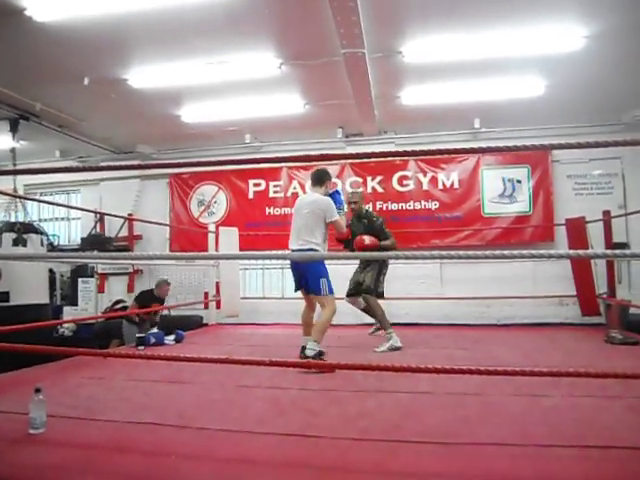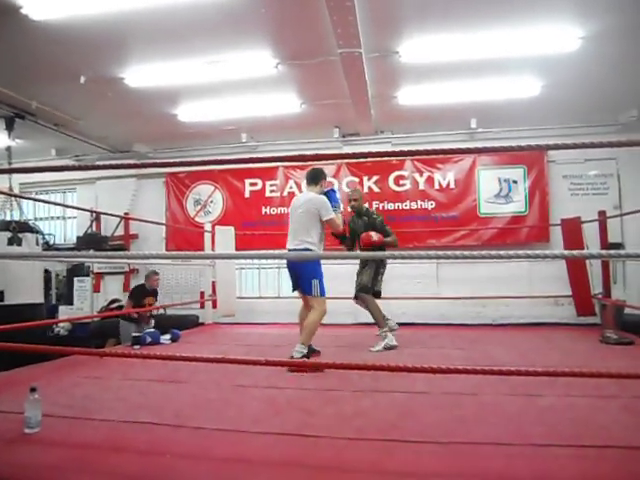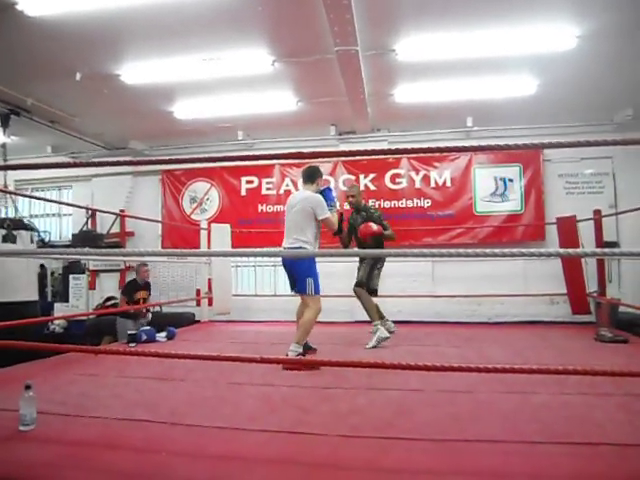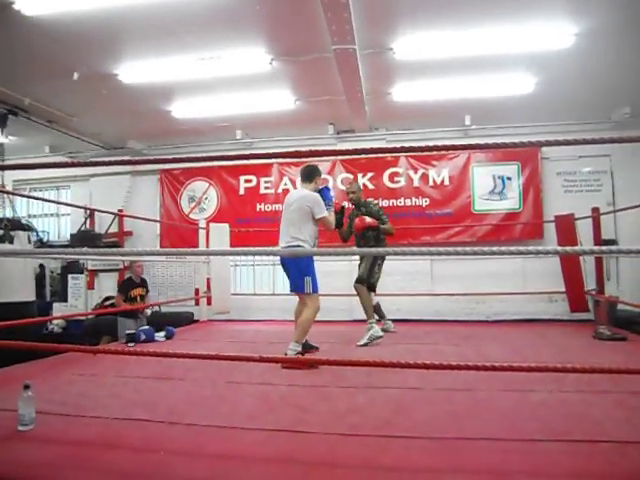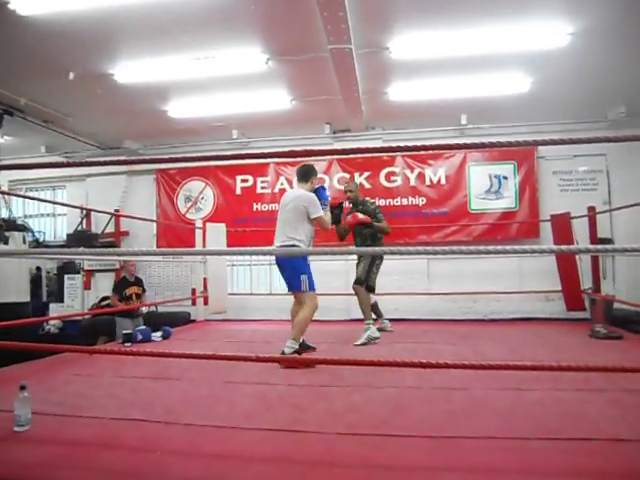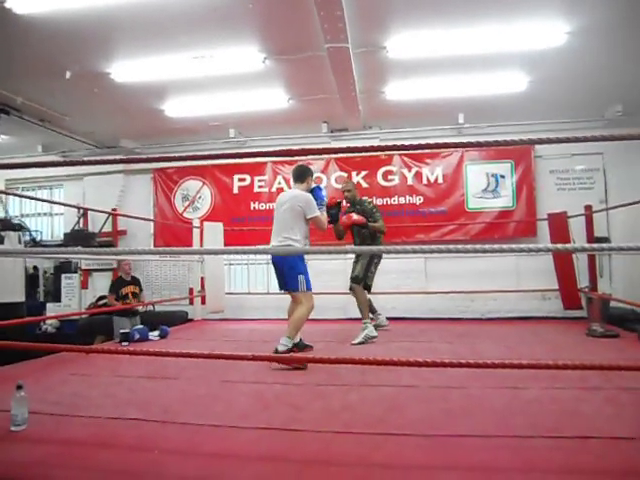
dt=0.1s
person 1, frame 1
left shoulder: (301, 200)
right shoulder: (325, 202)
right elbow: (341, 230)
right wrist: (340, 208)
left hip: (297, 255)
left knee: (310, 303)
right knee: (329, 307)
left ankle: (308, 346)
right ankle: (312, 352)
person 1, frame 2
left shoulder: (296, 199)
right shoulder: (320, 200)
right elbow: (337, 228)
right wrist: (336, 206)
left knee: (307, 302)
right knee: (319, 308)
left ankle: (304, 347)
right ankle: (298, 355)
person 1, frame 3
left shoulder: (293, 197)
right shoulder: (316, 199)
right elbow: (332, 226)
right wrist: (332, 205)
left hip: (289, 253)
right hip: (302, 255)
left knee: (306, 301)
right knee: (314, 306)
left ankle: (301, 344)
right ankle: (294, 354)
person 1, frame 4
left shoulder: (291, 196)
right shoulder: (313, 197)
right elbow: (330, 225)
right wrist: (330, 205)
left hip: (287, 252)
right hip: (300, 253)
left knee: (304, 300)
right knee: (313, 305)
left ankle: (300, 343)
right ankle: (292, 353)
person 1, frame 5
left shoulder: (287, 196)
right shoulder: (309, 197)
right elbow: (325, 225)
right wrist: (325, 204)
left hip: (282, 252)
right hip: (294, 253)
left knee: (300, 299)
right knee: (310, 303)
left ankle: (298, 342)
right ankle: (289, 350)
person 1, frame 6
left shoulder: (282, 196)
right shoulder: (305, 197)
right elbow: (322, 225)
right wrist: (321, 204)
left hip: (278, 252)
right hip: (291, 253)
left knee: (296, 298)
right knee: (306, 303)
left ankle: (294, 341)
right ankle: (283, 347)
person 2, frame 1
left shoulder: (374, 220)
right shoulder: (352, 223)
left elbow: (393, 243)
right elbow: (352, 248)
left wrist: (376, 244)
right wrist: (345, 241)
left hip: (378, 261)
right hip: (365, 263)
left knee: (368, 295)
right knee: (351, 296)
left ankle: (393, 339)
right ankle: (379, 320)
person 2, frame 2
left shoulder: (374, 218)
right shoulder: (352, 221)
left elbow: (394, 241)
right elbow: (350, 248)
left wrist: (380, 240)
right wrist: (342, 238)
left hip: (376, 261)
right hip: (364, 262)
left knee: (364, 295)
right knee: (360, 299)
left ankle: (388, 337)
right ankle: (388, 323)
person 2, frame 3
left shoulder: (372, 212)
right shoulder: (352, 217)
left elbow: (392, 235)
right elbow: (346, 244)
left wrist: (380, 232)
right wrist: (339, 229)
left hip: (374, 256)
right hip: (364, 258)
left knee: (359, 289)
right knee: (365, 293)
left ankle: (380, 330)
right ankle: (386, 323)
person 2, frame 4
left shoulder: (372, 208)
right shoulder: (353, 214)
left elbow: (391, 230)
right elbow: (345, 239)
left wrist: (376, 226)
right wrist: (339, 222)
right hip: (364, 254)
left knee: (360, 285)
right knee: (366, 290)
left ankle: (374, 328)
right ankle: (386, 323)
person 2, frame 5
left shoulder: (370, 206)
right shoulder: (351, 211)
left elbow: (387, 229)
right elbow: (342, 237)
left wrist: (370, 223)
right wrist: (337, 218)
left hip: (373, 252)
right hip: (363, 254)
left knee: (359, 286)
right knee: (364, 289)
left ankle: (371, 329)
right ankle: (383, 322)
person 2, frame 6
left shoulder: (367, 206)
right shoulder: (348, 211)
left elbow: (382, 228)
right elbow: (339, 236)
left wrist: (365, 223)
right wrist: (334, 218)
left hip: (371, 251)
right hip: (361, 253)
left knee: (356, 285)
right knee: (357, 288)
left ankle: (368, 329)
right ankle: (379, 318)
